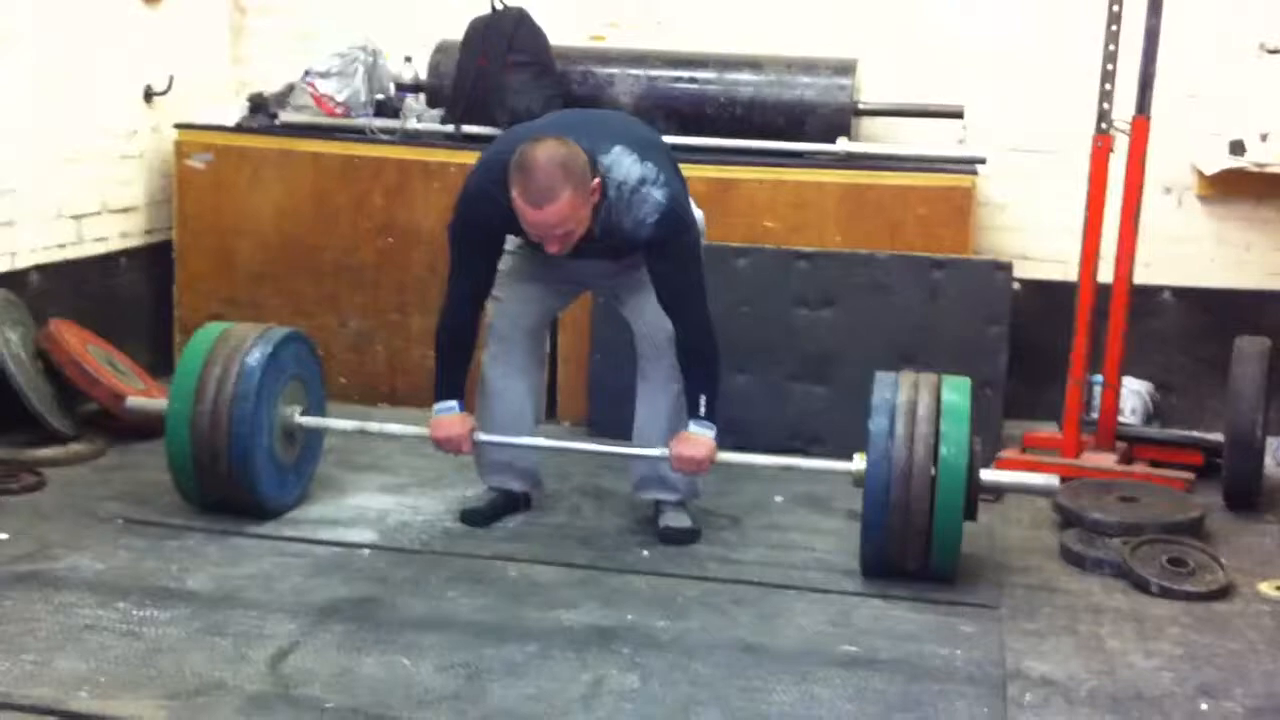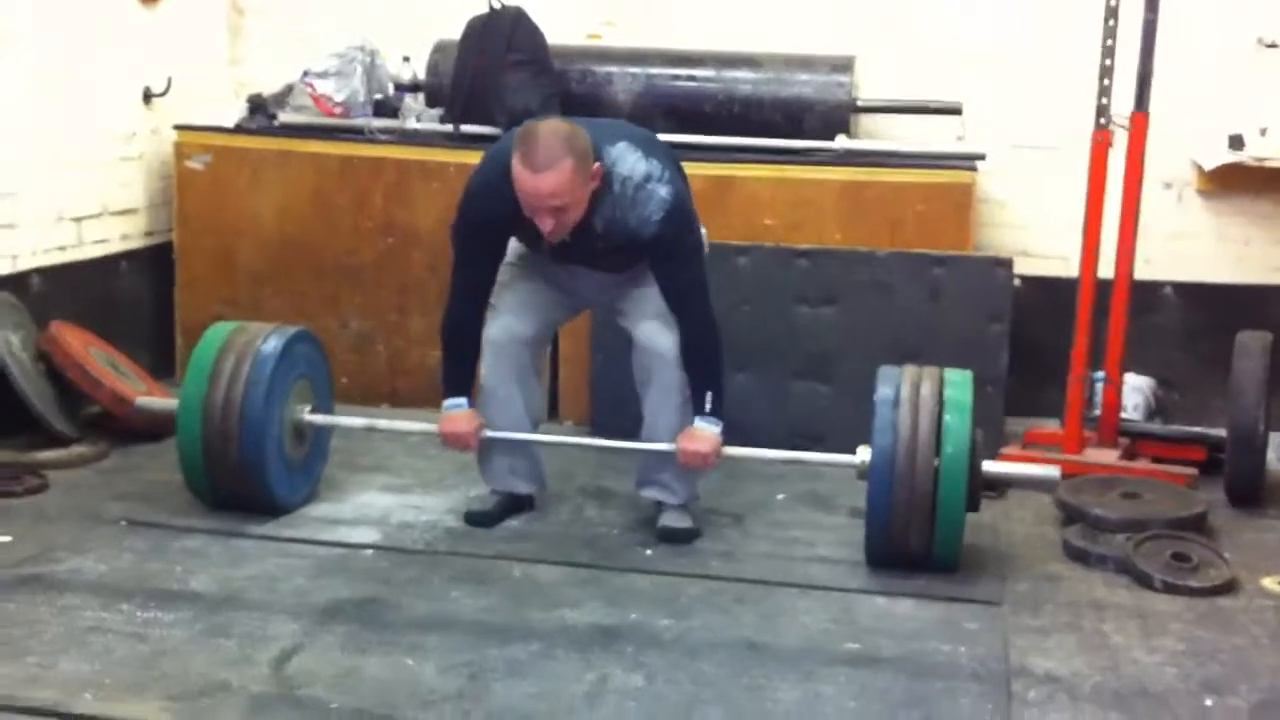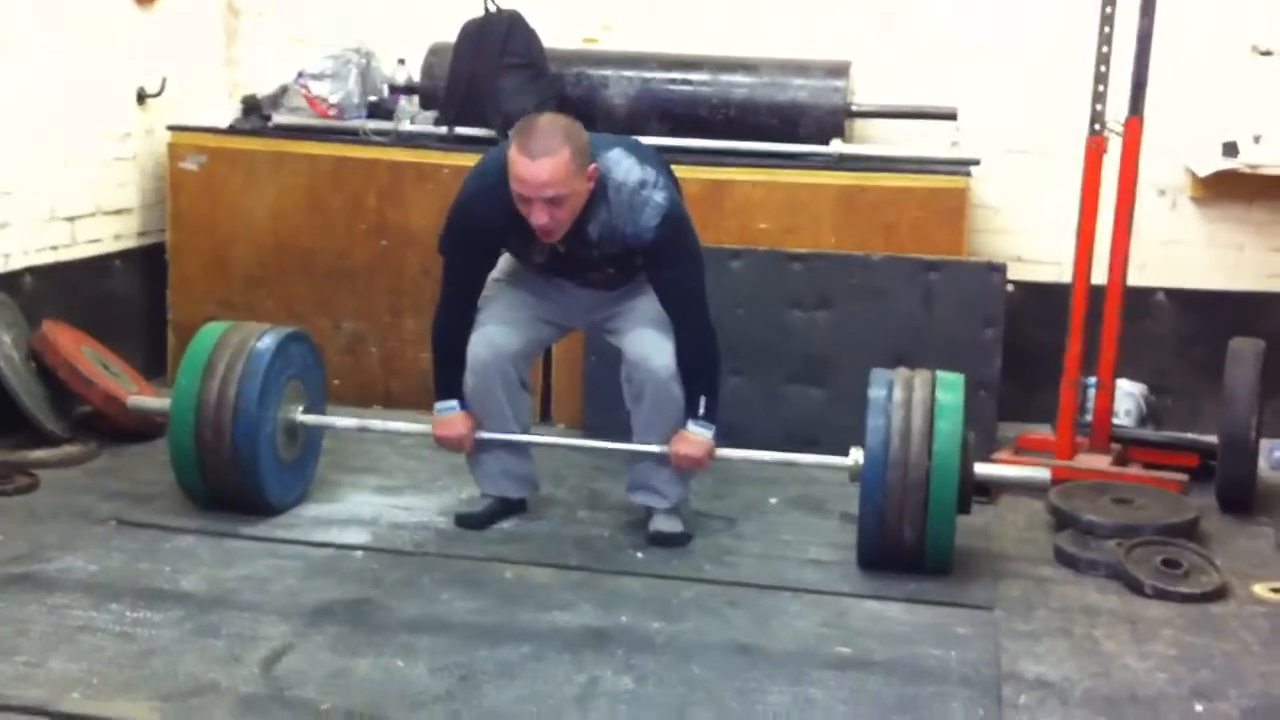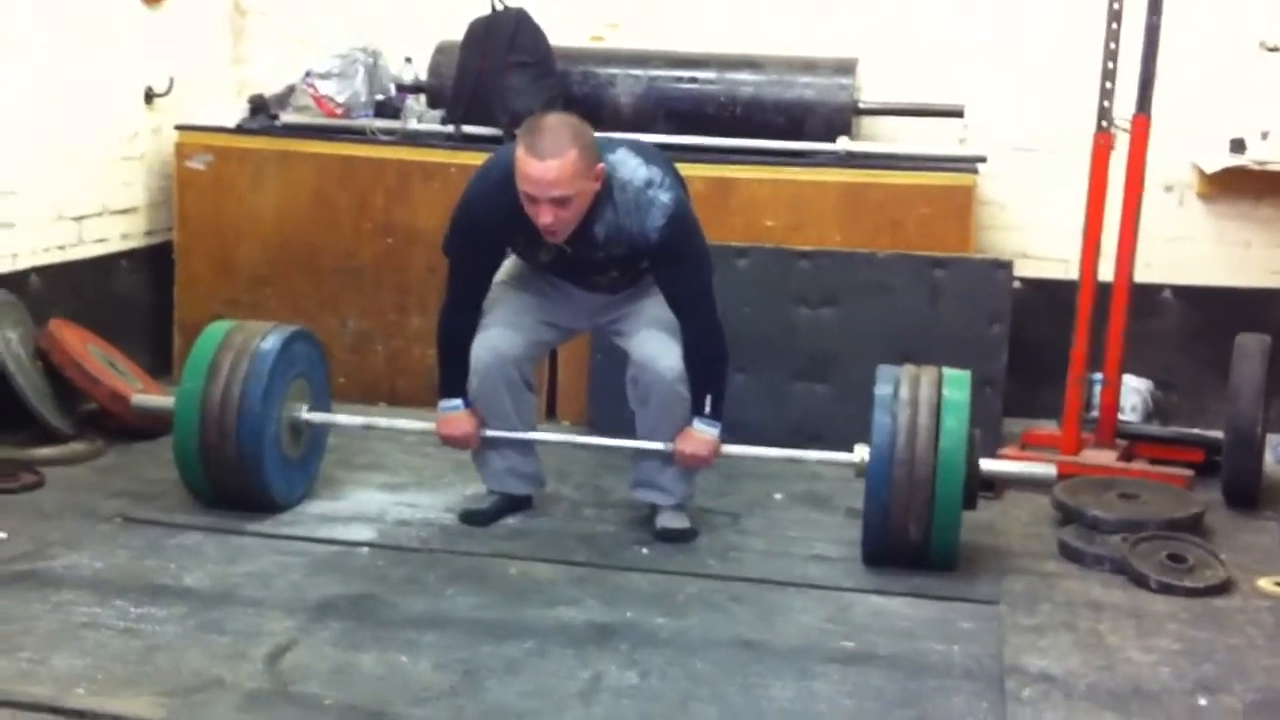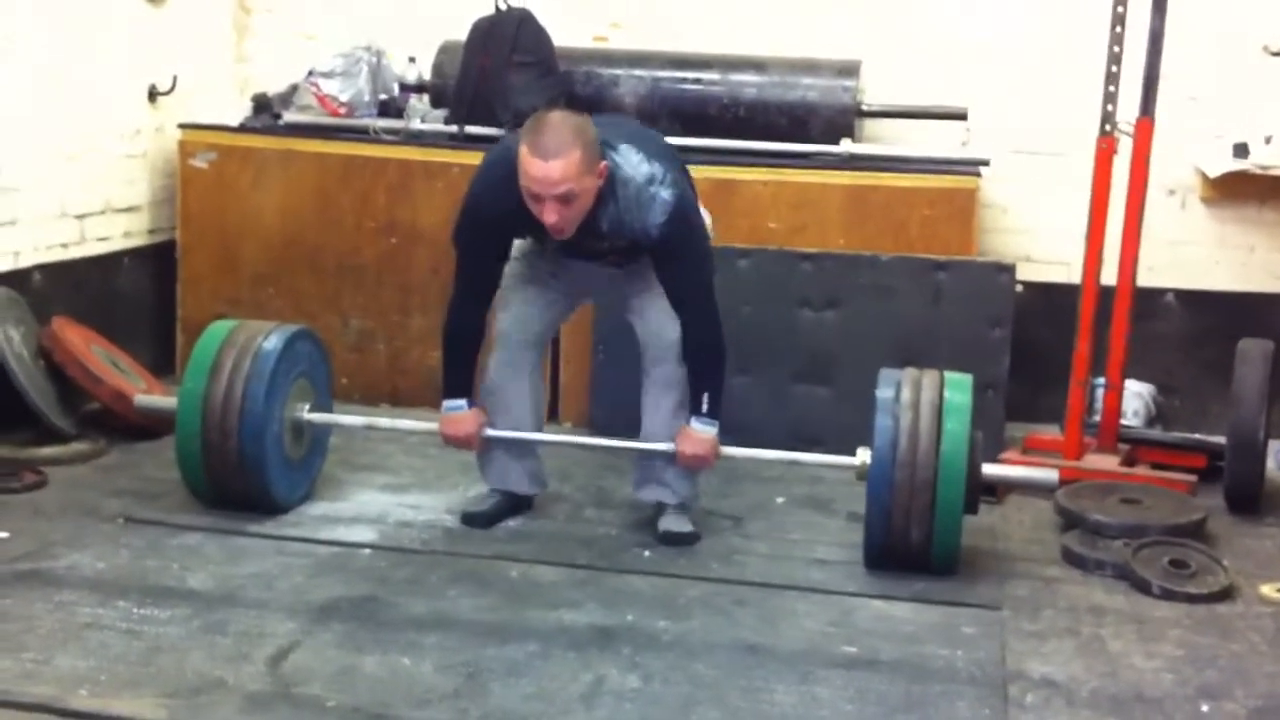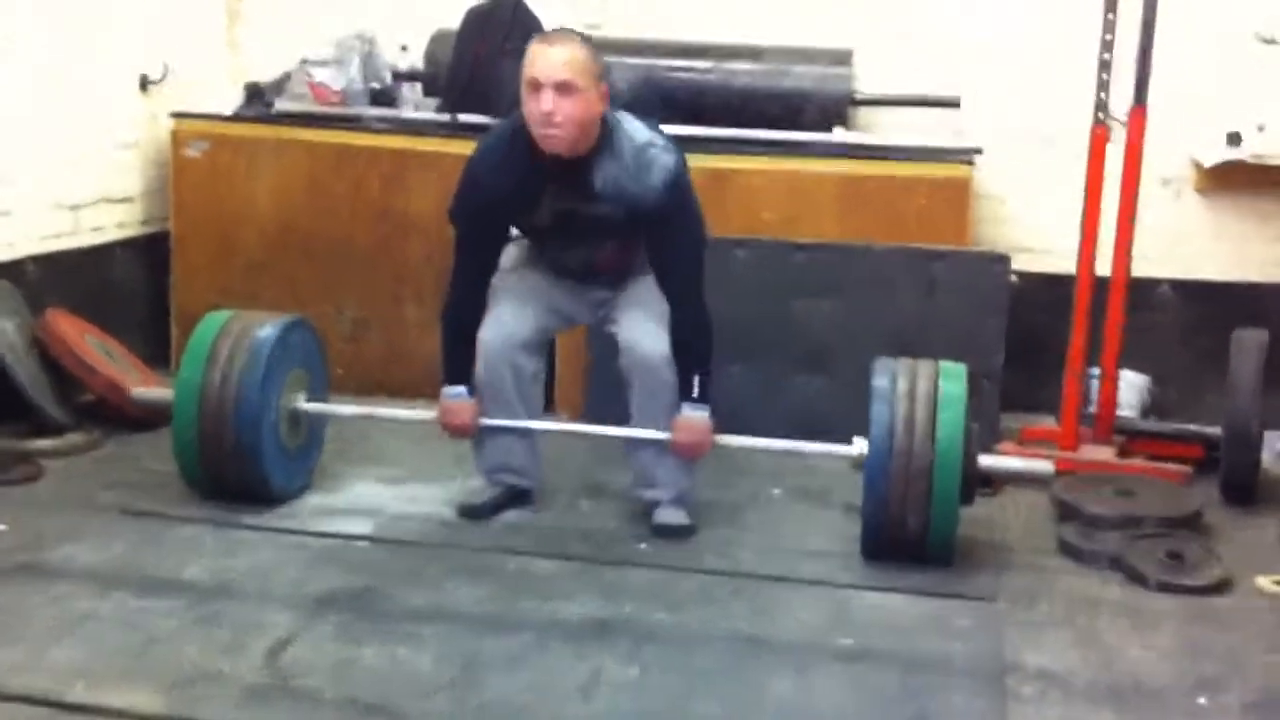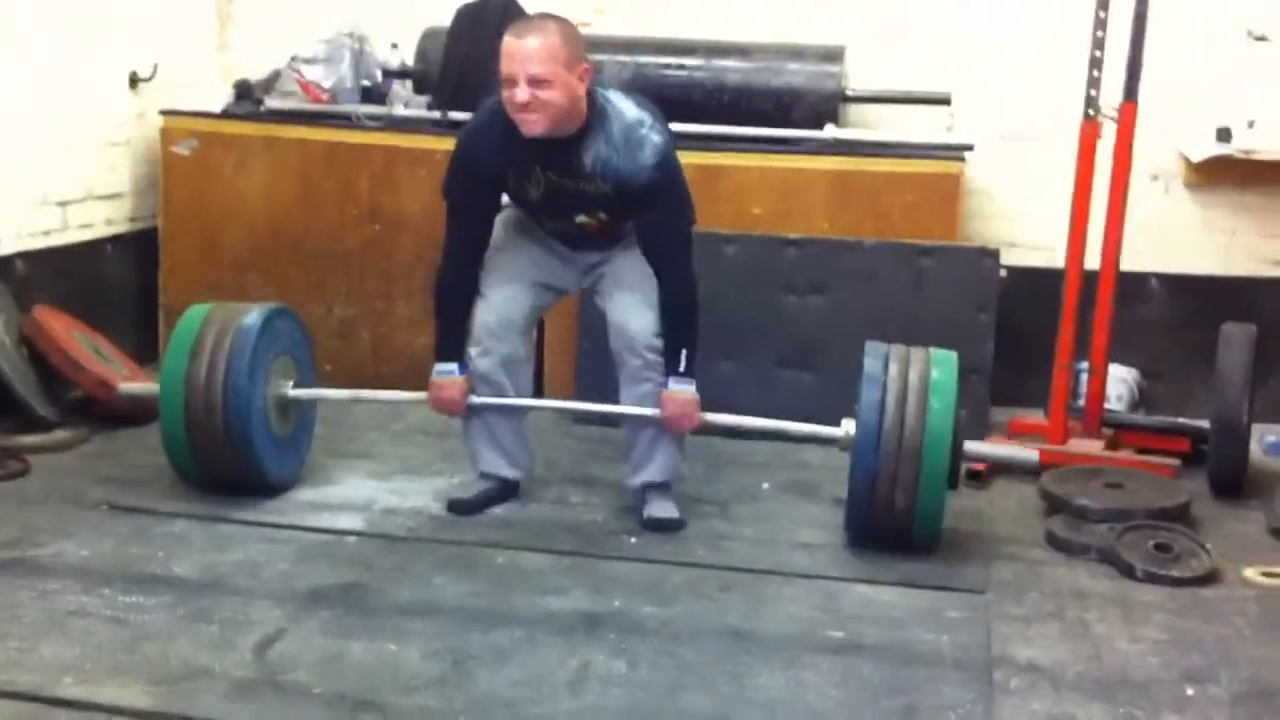
dt=0.7s
person 1, frame 1
left shoulder: (652, 201)
right shoulder: (487, 189)
left elbow: (689, 314)
right elbow: (465, 297)
left wrist: (701, 424)
right wrist: (447, 403)
left hip: (643, 251)
left knee: (663, 336)
right knee: (508, 330)
left ankle: (667, 494)
right ankle: (508, 482)
person 1, frame 2
left shoulder: (652, 193)
right shoulder: (492, 184)
left elbow: (693, 309)
right elbow: (468, 293)
left wrist: (707, 419)
right wrist: (457, 400)
left hip: (643, 266)
left knee: (666, 345)
right knee: (503, 336)
left ankle: (671, 495)
right ankle: (511, 483)
person 1, frame 3
left shoulder: (647, 200)
right shoulder: (484, 191)
left elbow: (692, 315)
right elbow: (456, 300)
left wrist: (699, 422)
right wrist: (449, 402)
left hip: (635, 284)
right hip: (537, 278)
left knee: (659, 363)
right knee: (486, 353)
left ankle: (661, 500)
right ankle: (503, 488)
person 1, frame 4
left shoulder: (654, 200)
right shoulder: (490, 192)
left elbow: (698, 312)
right elbow: (462, 299)
left wrist: (706, 421)
right wrist: (453, 401)
left hip: (642, 286)
right hip: (543, 280)
left knee: (666, 366)
right knee: (490, 356)
left ankle: (665, 496)
right ankle: (510, 484)
person 1, frame 5
left shoulder: (657, 195)
right shoulder: (496, 182)
left elbow: (698, 310)
right elbow: (471, 295)
left wrist: (703, 420)
right wrist: (457, 400)
left hip: (648, 261)
left knee: (670, 345)
right knee: (512, 337)
left ankle: (669, 497)
right ankle: (511, 485)
person 1, frame 6
left shoulder: (650, 164)
right shoulder: (496, 160)
left elbow: (685, 289)
right elbow: (471, 274)
left wrist: (694, 404)
right wrist: (457, 388)
left hip: (639, 274)
right hip: (545, 267)
left knee: (652, 352)
right knee: (498, 342)
left ankle: (665, 493)
right ankle: (509, 479)
person 1, frame 7
left shoulder: (639, 141)
right shoulder: (485, 137)
left elbow: (673, 264)
right elbow: (462, 252)
left wrist: (681, 378)
right wrist: (448, 362)
left hip: (627, 241)
right hip: (535, 233)
left knee: (642, 336)
right knee: (494, 326)
left ankle: (655, 485)
right ankle: (499, 472)
